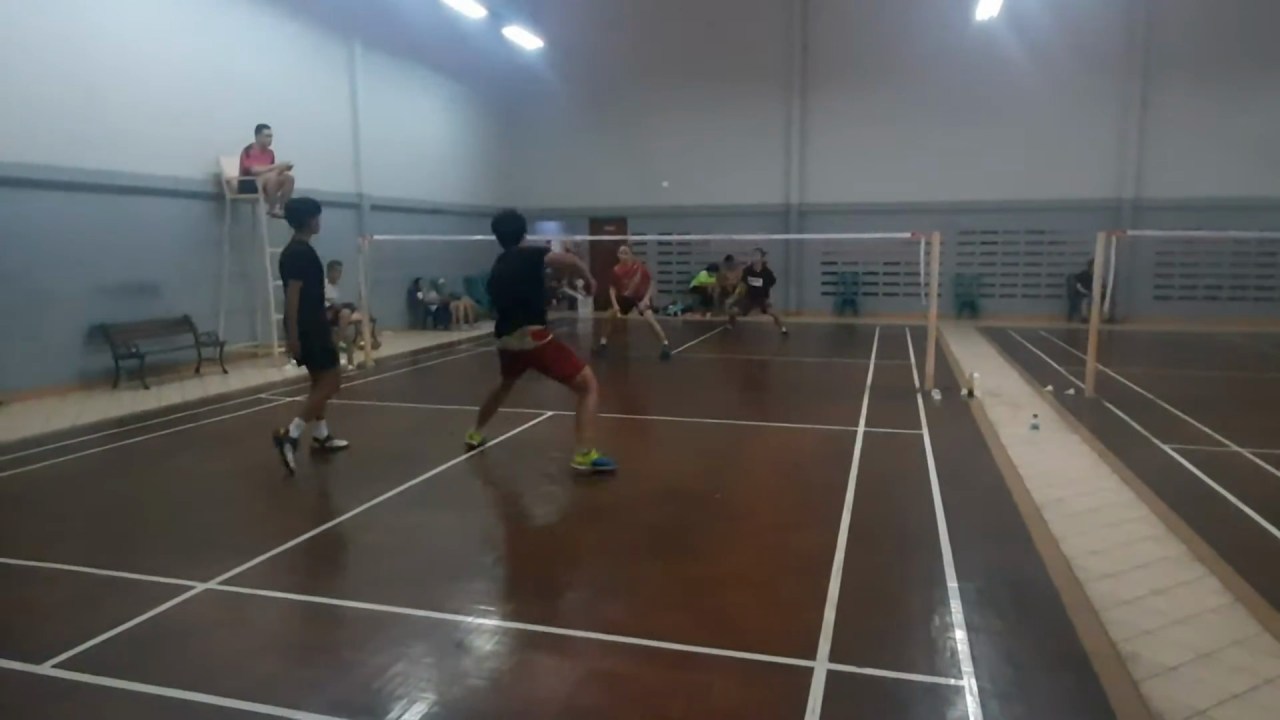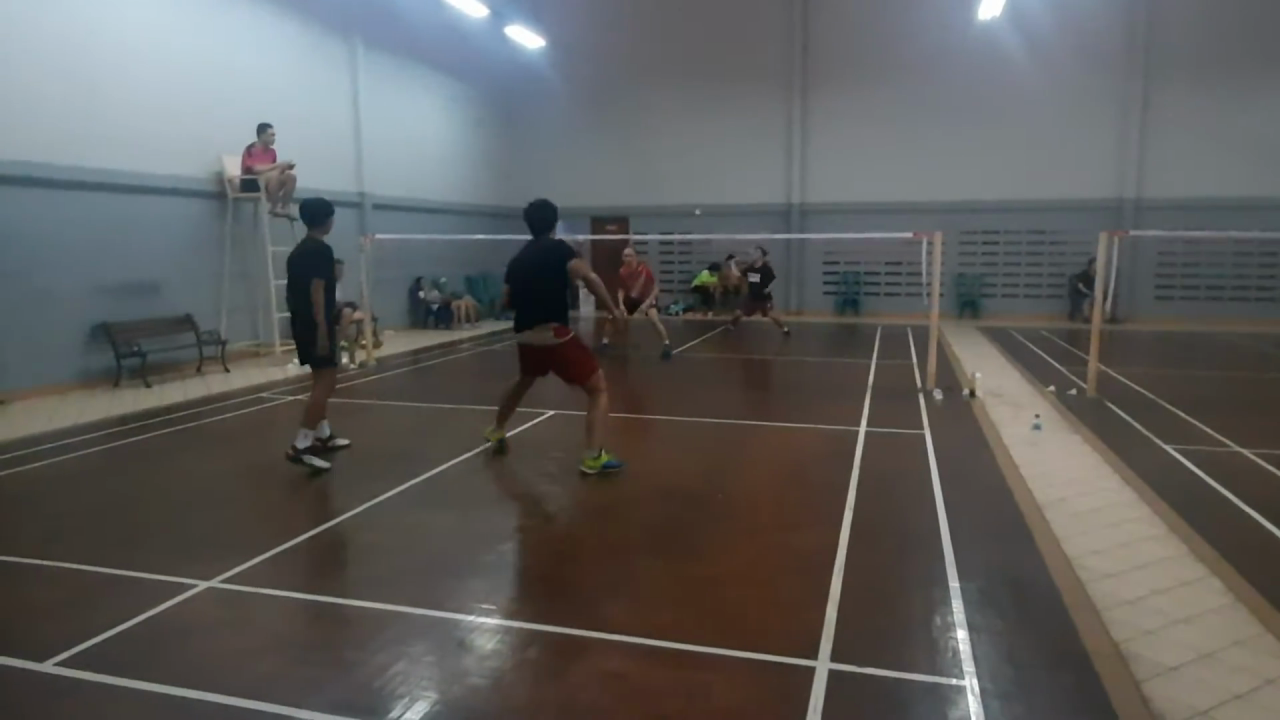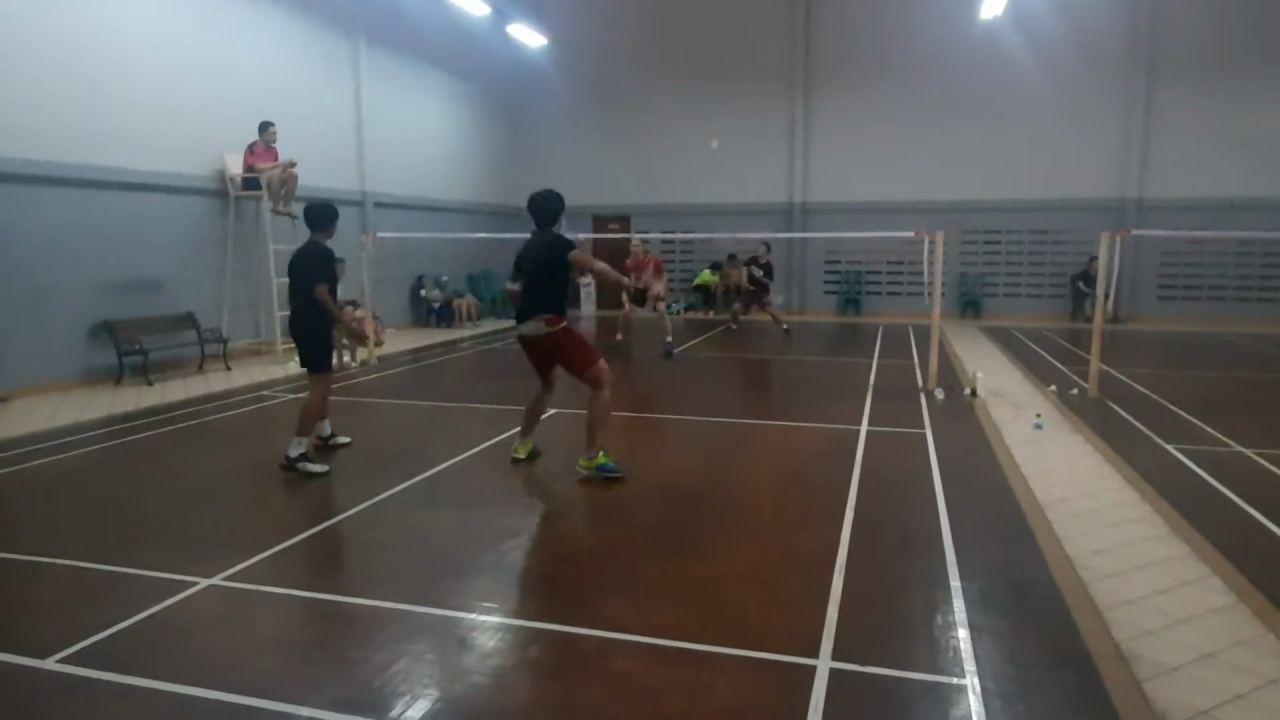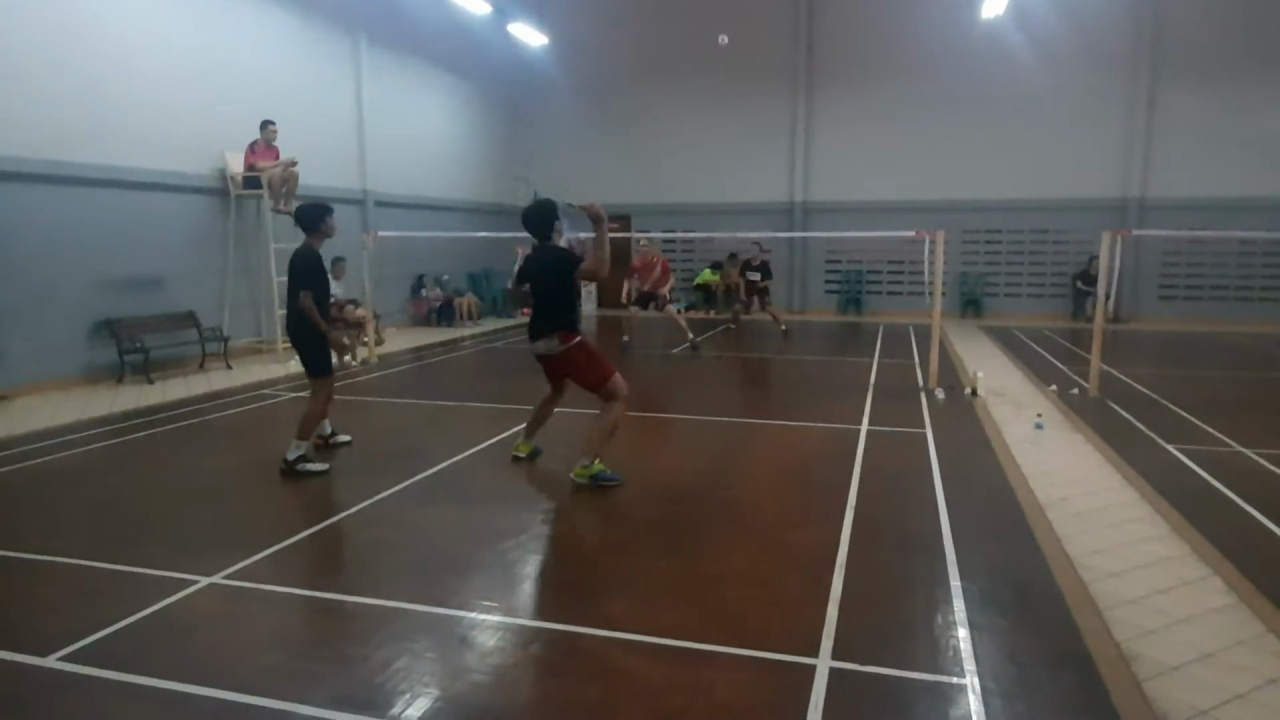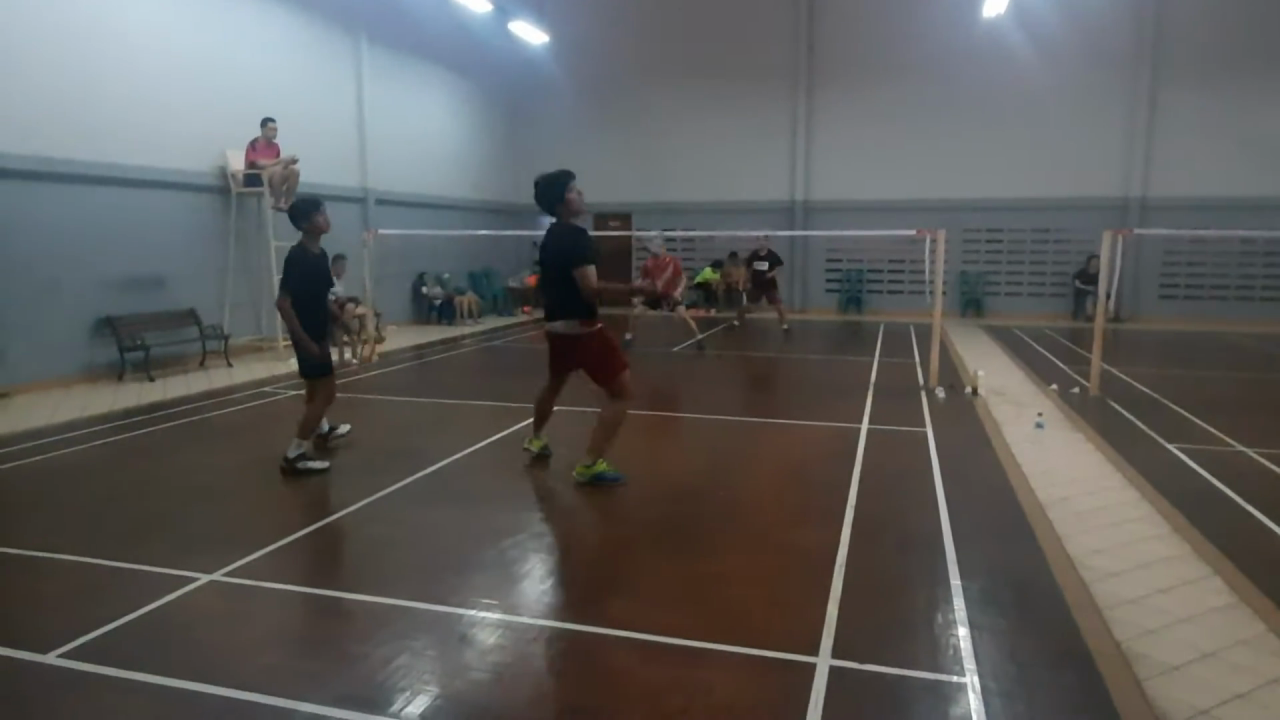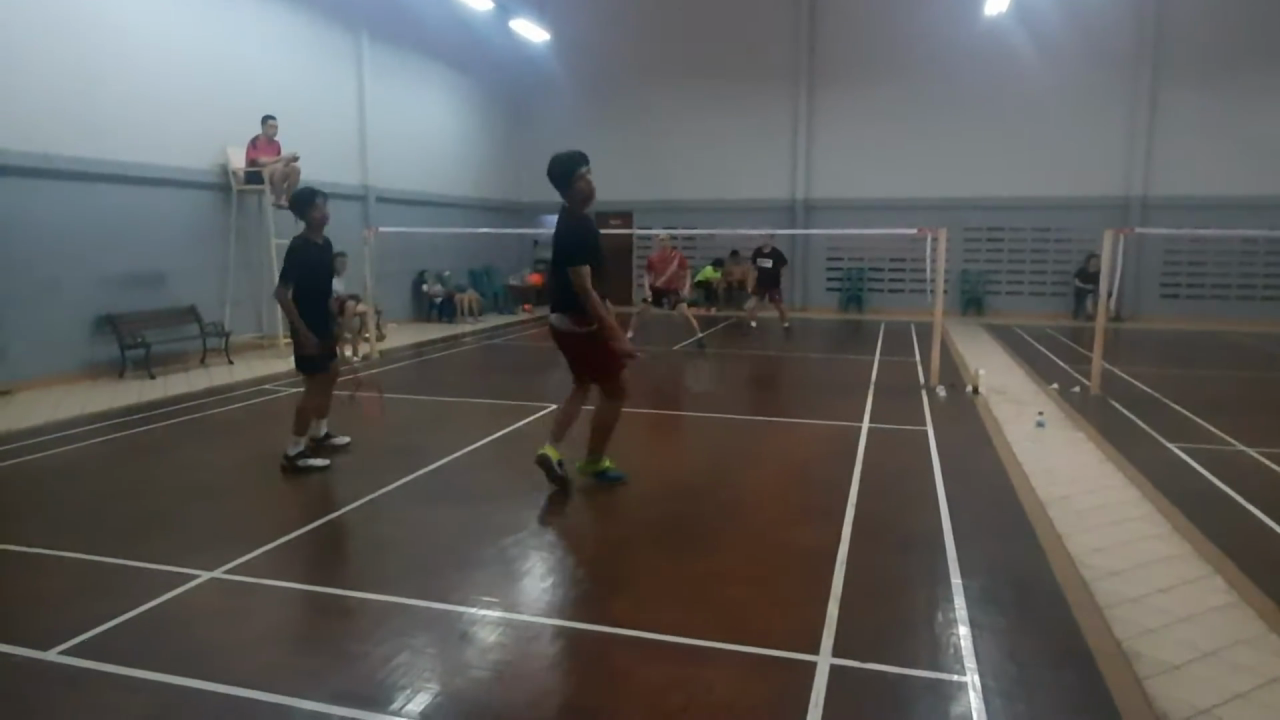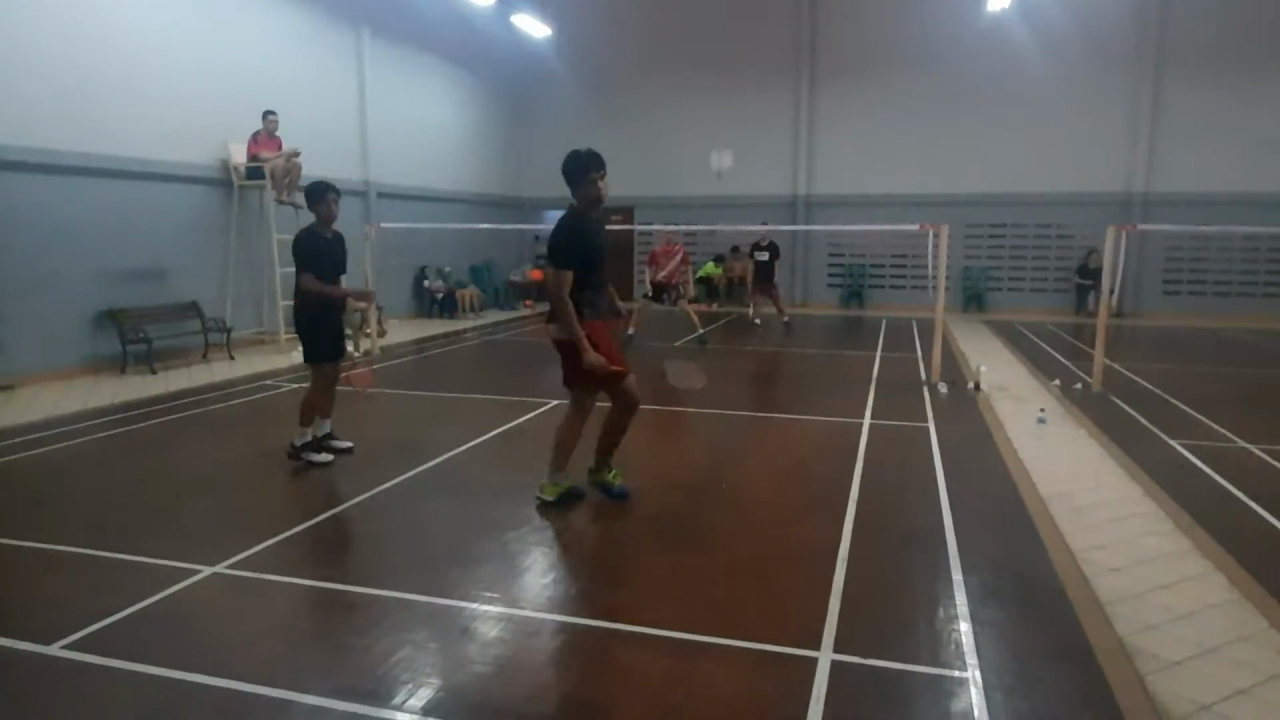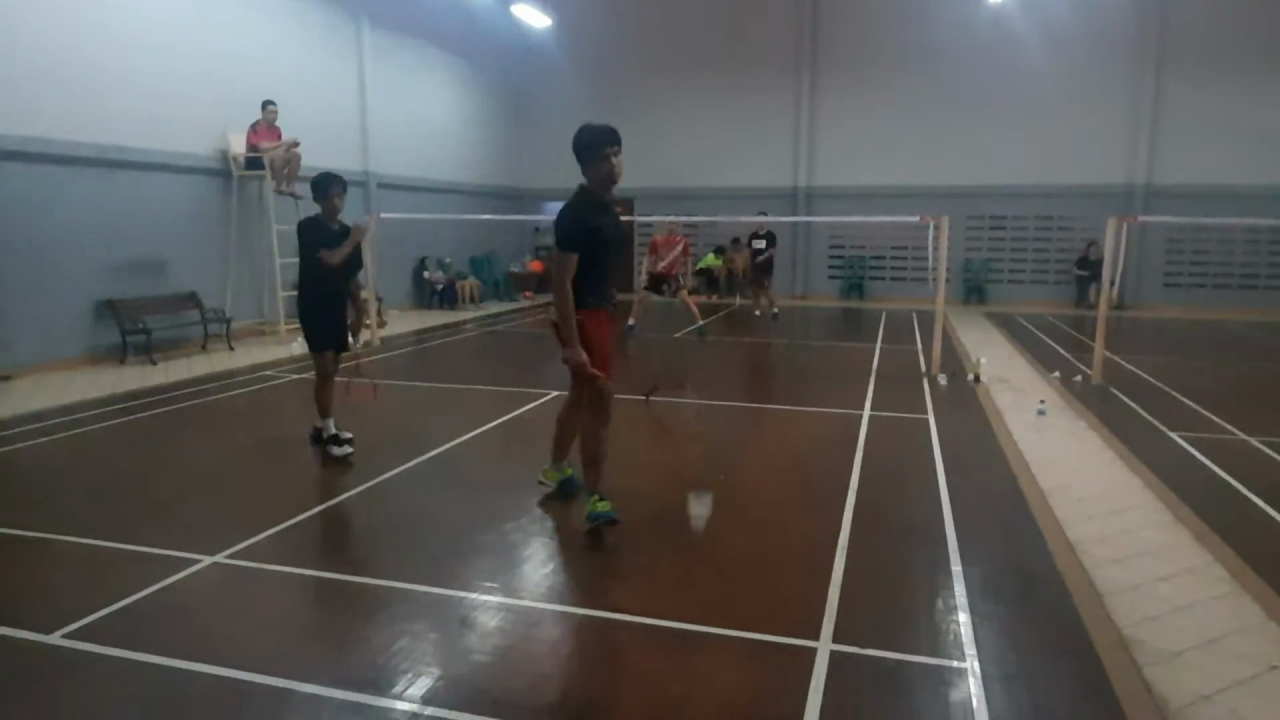
dt=0.2s
person 1, frame 1
left shoulder: (495, 271)
right shoulder: (530, 255)
right elbow: (569, 260)
right wrist: (589, 280)
left hip: (505, 340)
right hip: (534, 338)
left knee: (505, 384)
right knee: (589, 386)
left ankle: (475, 434)
right ankle: (585, 455)
person 1, frame 2
left shoulder: (516, 260)
right shoulder: (558, 249)
left elbow: (506, 302)
right elbow: (589, 278)
right wrist: (612, 309)
left hip: (525, 336)
right hip: (555, 334)
left knee: (524, 382)
right knee: (598, 389)
left ankle: (497, 432)
right ankle: (593, 457)
person 1, frame 3
left shoulder: (526, 250)
right shoulder: (556, 242)
left elbow: (514, 290)
right elbow: (592, 266)
right wrist: (621, 278)
left hip: (526, 329)
right hip: (550, 325)
left knee: (547, 385)
right knee: (603, 382)
left ankle: (523, 445)
right ankle: (592, 458)
person 1, frame 4
left shoulder: (531, 260)
right shoulder: (559, 256)
left elbow: (517, 286)
right elbow: (599, 272)
right wrist: (601, 227)
left hip: (540, 342)
right hip: (564, 341)
left knee: (557, 390)
right knee: (617, 394)
left ankle: (525, 444)
right ankle: (587, 465)
person 1, frame 5
left shoulder: (552, 237)
right shoulder: (576, 236)
left elbow: (544, 283)
right elbow: (591, 289)
right wrist: (631, 287)
left hip: (556, 325)
right hip: (581, 325)
left knee: (555, 383)
right knee: (621, 392)
left ankle: (536, 439)
right ankle: (590, 464)
person 1, frame 6
left shoulder: (573, 221)
right shoulder: (578, 228)
right elbow: (584, 291)
left wrist: (607, 311)
right wrist: (616, 335)
left hip: (564, 319)
right hip: (579, 321)
left knee: (583, 387)
right knee: (615, 391)
left ankle: (552, 449)
right ankle: (594, 463)
person 1, frame 7
left shoulder: (594, 221)
right shoulder: (570, 231)
right elbow: (560, 296)
left wrist: (614, 303)
right wrist: (584, 349)
left hip: (591, 321)
right hip: (578, 327)
left knee: (582, 403)
right knee: (628, 397)
left ankle: (554, 484)
right ankle: (601, 469)
person 1, frame 8
left shoulder: (607, 204)
right shoulder: (576, 213)
right elbow: (561, 281)
right wrist: (571, 343)
left hip: (597, 310)
right hip: (581, 314)
left knee: (583, 395)
right knee: (600, 401)
left ankle: (556, 471)
right ankle: (596, 501)
person 2, frame 1
left shoulder: (292, 250)
right shoulder: (303, 251)
right elbow: (292, 293)
right wrist: (292, 334)
left hip: (310, 325)
right hip: (309, 327)
left knee: (320, 380)
right knee: (331, 381)
left ankle: (321, 436)
right ankle: (291, 433)
person 2, frame 2
left shoulder: (298, 251)
right shoulder: (321, 250)
left elbow: (292, 292)
right elbow: (317, 290)
right wrist: (322, 330)
left hip: (303, 324)
right hip: (316, 325)
left knee: (321, 381)
right knee: (325, 382)
left ankle: (322, 435)
right ankle: (301, 446)
person 2, frame 3
left shoulder: (298, 254)
right shoulder: (323, 253)
right elbow: (321, 293)
right wrist: (346, 325)
left hip: (300, 324)
right hip: (316, 326)
left knee: (321, 382)
right knee: (318, 388)
left ankle: (324, 433)
right ankle: (295, 454)
person 2, frame 4
left shoulder: (302, 255)
right shoulder: (311, 258)
right elbow: (305, 301)
left wrist: (330, 327)
right wrist: (329, 333)
left hip: (302, 330)
right hip: (309, 332)
left knee: (321, 384)
right knee: (322, 391)
left ankle: (324, 432)
right ankle: (293, 457)
person 2, frame 5
left shoulder: (320, 254)
right shoulder: (298, 257)
right elbow: (283, 303)
left wrist: (342, 320)
right wrist: (305, 341)
left hip: (317, 331)
right hip: (308, 334)
left knee: (316, 387)
right knee: (325, 392)
left ankle: (323, 430)
right ankle: (294, 456)
person 2, frame 6
left shoulder: (325, 244)
right shoulder: (299, 248)
right elbow: (282, 293)
left wrist: (333, 324)
right wrist: (303, 332)
left hip: (322, 324)
right hip: (309, 327)
left knee: (330, 376)
right knee: (316, 386)
left ankle: (320, 434)
right ankle: (294, 453)
person 2, frame 7
left shoulder: (337, 239)
right shoulder: (305, 239)
right elbow: (307, 284)
right wrist: (350, 294)
left hip: (332, 316)
right hip: (312, 317)
left knee: (332, 376)
right knee: (321, 379)
left ankle: (321, 434)
right ankle: (300, 443)
person 2, frame 8
left shoulder: (346, 232)
right shoulder: (308, 228)
left elbow: (352, 278)
right elbow: (332, 260)
left wrist: (358, 313)
right wrist: (355, 240)
left hip: (337, 308)
right hip: (313, 308)
left knee: (331, 369)
right knee: (325, 369)
left ankle: (324, 427)
right ankle: (329, 433)
